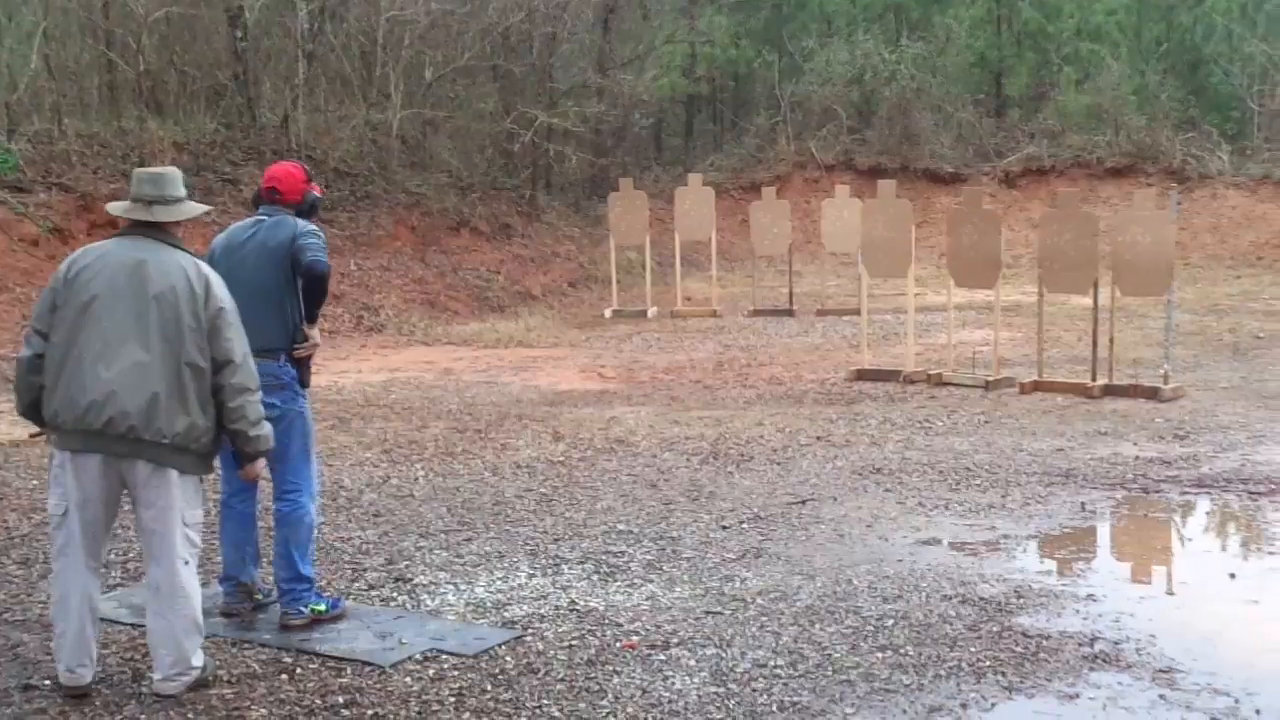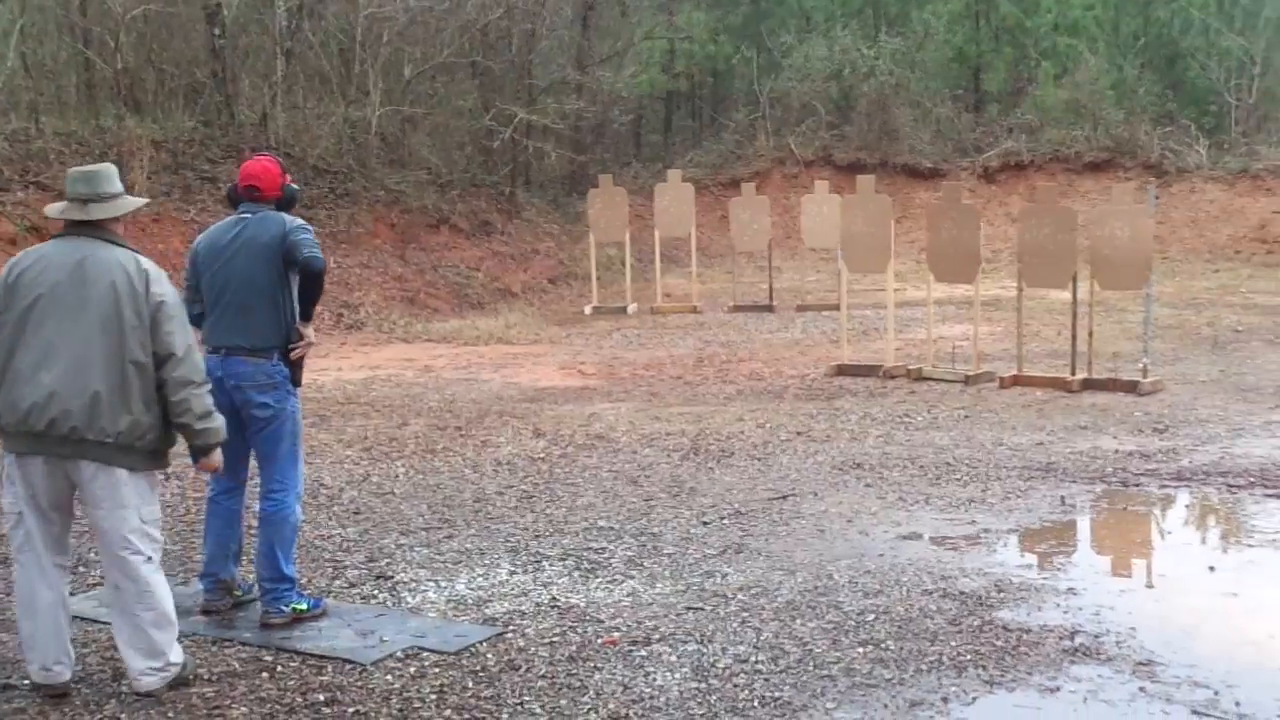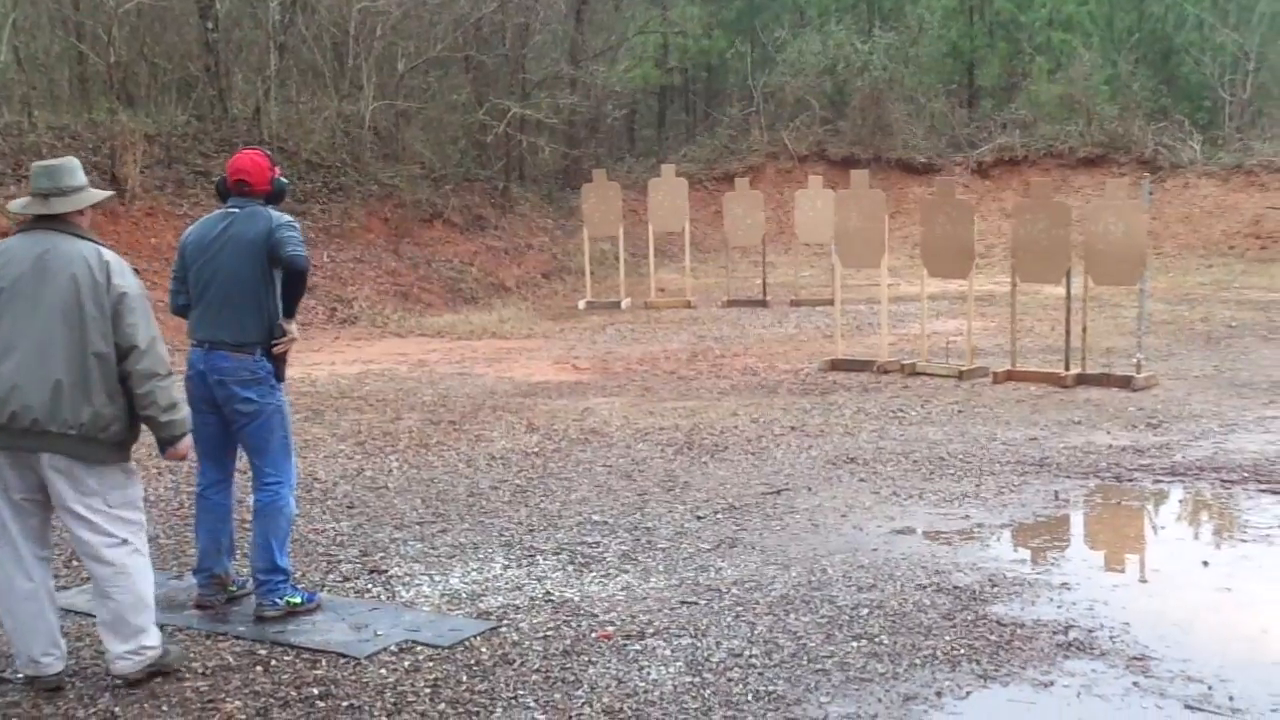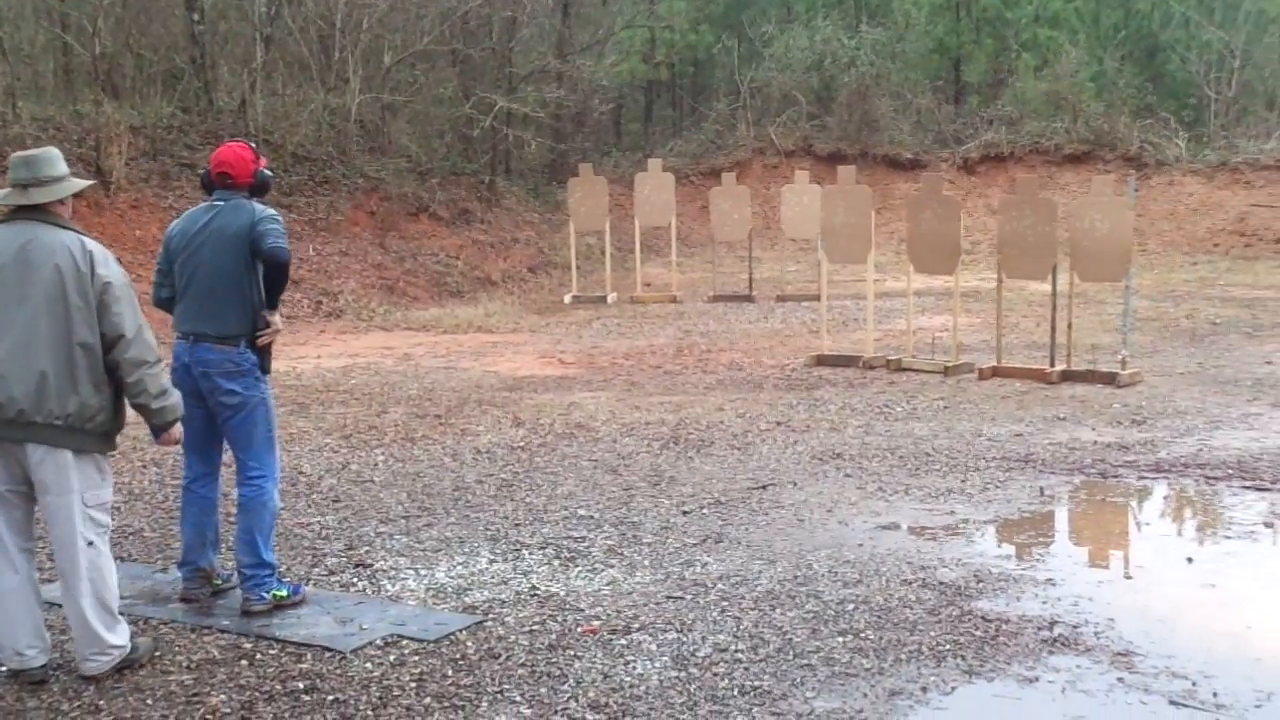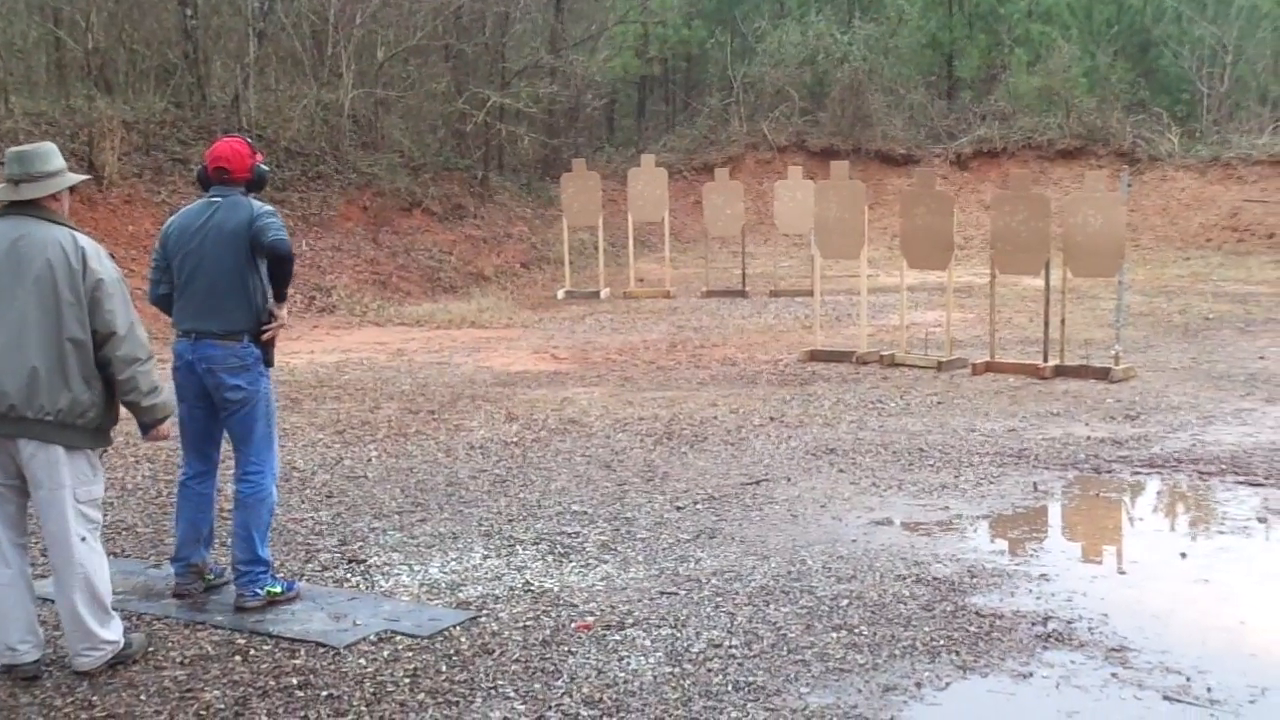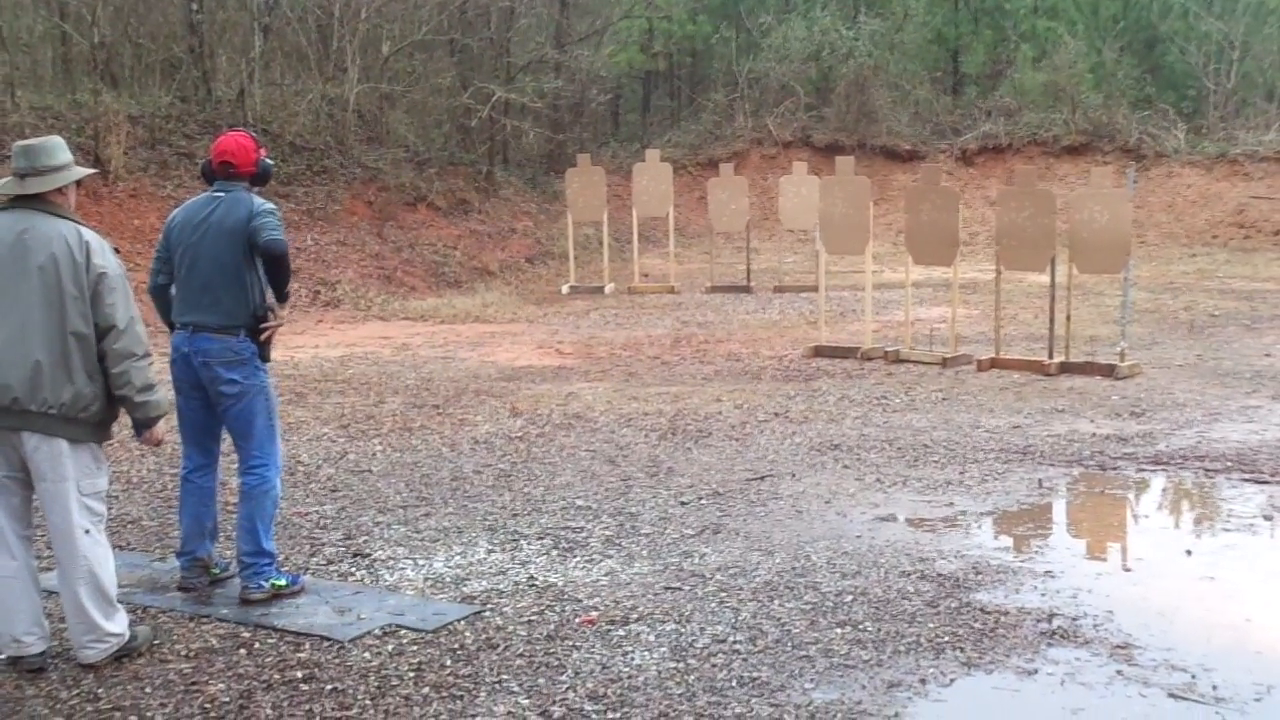
dt=0.3s
person 1, frame 1
left shoulder: (79, 264)
right shoulder: (200, 278)
left elbow: (36, 352)
right elbow: (234, 372)
left wrist: (38, 413)
right wrist: (251, 443)
left hip: (82, 432)
right hip: (164, 437)
left knee: (75, 554)
right knee: (171, 558)
left ankle: (73, 670)
right ankle: (176, 670)
person 1, frame 2
right shoulder: (142, 274)
right elbow: (180, 367)
right wrist: (205, 437)
right hip: (114, 438)
right knee: (134, 556)
left ankle: (50, 670)
right ankle: (156, 667)
person 1, frame 3
right shoulder: (105, 266)
right elbow: (144, 358)
right wrist: (171, 428)
right hip: (80, 430)
right knee: (114, 540)
right ankle: (136, 650)
person 1, frame 4
right shoulder: (87, 256)
right elbow: (131, 346)
right wrist: (162, 413)
right hip: (63, 420)
right knee: (81, 541)
right ankle: (102, 649)
person 1, frame 5
right shoulder: (80, 252)
right elbow: (122, 343)
right wrist: (151, 409)
right hip: (55, 415)
right knee: (73, 535)
right ankle: (96, 645)
person 1, frame 6
right shoulder: (84, 245)
right elbow: (122, 340)
right wrist: (146, 410)
right hip: (59, 408)
right knee: (78, 527)
right ankle: (100, 638)
person 2, frame 1
left shoulder: (224, 239)
right shoulder: (300, 232)
right elbow: (316, 269)
right wrist: (309, 323)
right hip: (274, 373)
left knee: (236, 486)
right knee: (295, 489)
left ankle: (238, 589)
right ankle: (298, 599)
person 2, frame 2
left shoulder: (206, 240)
right shoulder: (288, 228)
left elbow: (194, 312)
right elbow: (313, 265)
right wrist: (305, 320)
left hip: (217, 369)
right hip: (265, 372)
left knee: (225, 484)
right knee: (281, 488)
left ankle: (218, 586)
right ankle: (279, 600)
person 2, frame 3
left shoulder: (195, 233)
right shoulder: (275, 223)
left elbow: (179, 303)
right elbow: (297, 264)
right wrist: (287, 317)
left hip: (201, 363)
right hip: (250, 367)
left knee: (212, 479)
right knee: (274, 480)
left ankle: (213, 581)
right ankle: (274, 592)
person 2, frame 4
left shoulder: (180, 225)
right shoulder: (258, 216)
left elbow: (162, 295)
right elbow: (277, 255)
right wrist: (270, 308)
left hip: (187, 356)
right hip: (234, 360)
left knee: (199, 471)
right knee: (258, 474)
left ankle: (197, 574)
right ankle: (259, 586)
person 2, frame 5
left shoulder: (177, 223)
right shoulder: (255, 212)
left elbow: (159, 293)
right elbow: (280, 249)
right wrist: (279, 301)
left hip: (187, 354)
right hip: (237, 356)
left knee: (197, 468)
right knee: (256, 470)
left ankle: (190, 570)
right ankle: (254, 582)
person 2, frame 6
left shoulder: (181, 215)
right shoulder: (256, 208)
left elbow: (158, 284)
right elbow: (275, 249)
right wrist: (279, 299)
left hip: (186, 347)
right hip: (233, 351)
left knee: (198, 461)
right knee: (261, 463)
left ankle: (196, 564)
right ankle: (259, 575)
